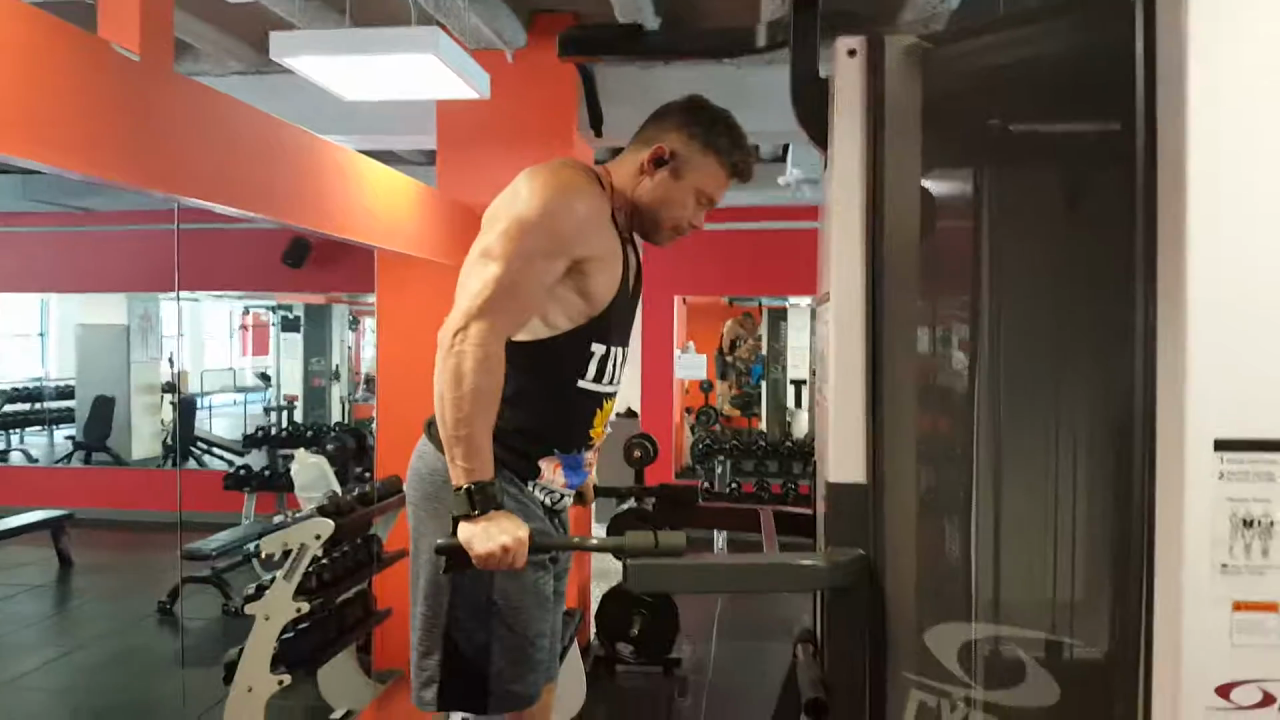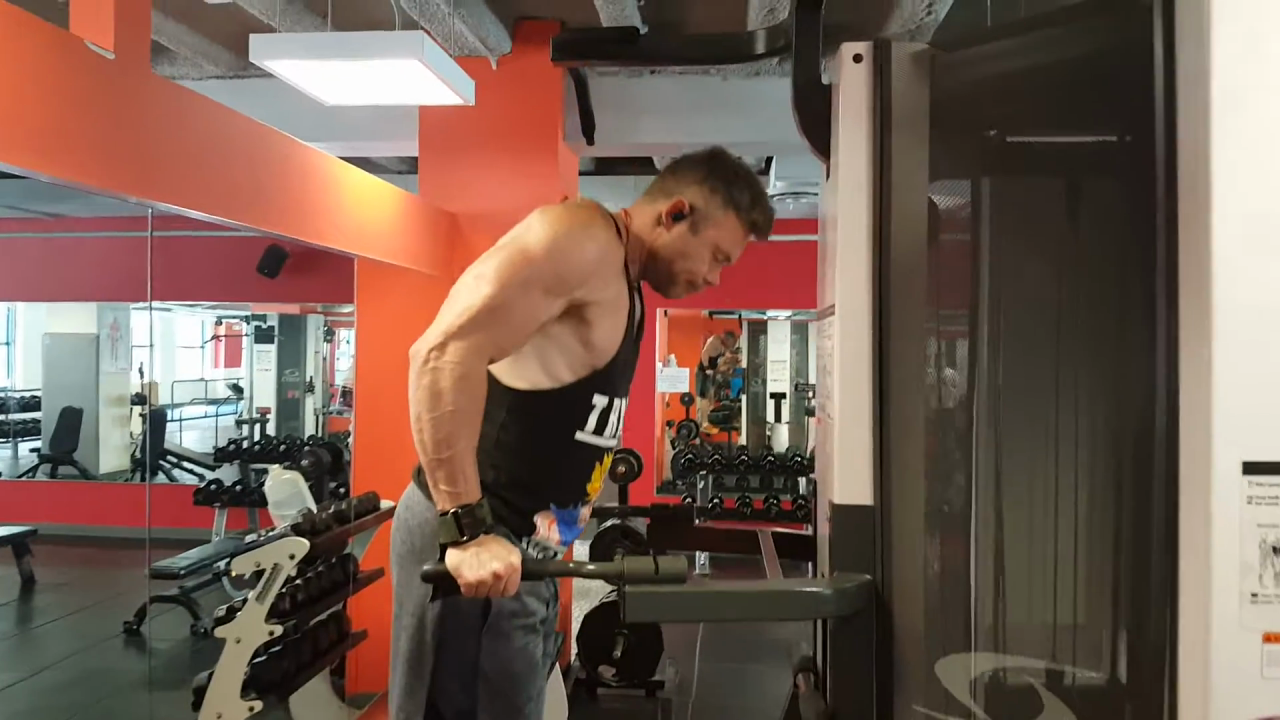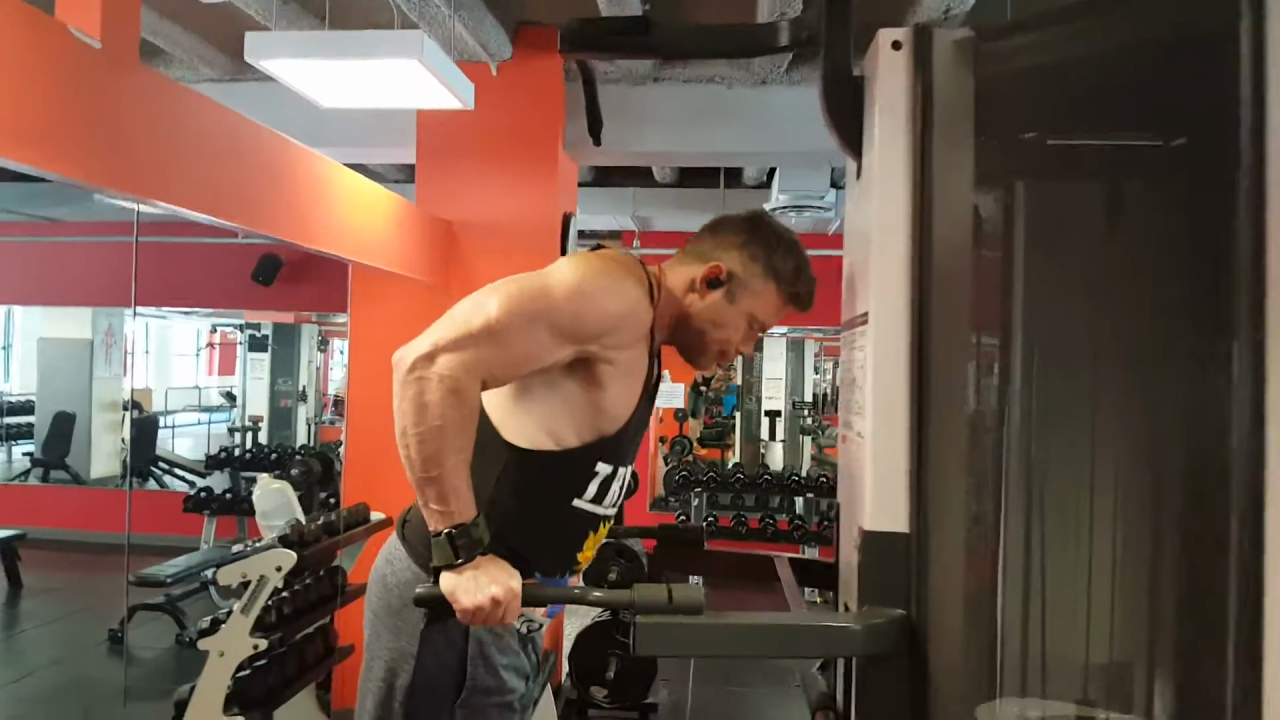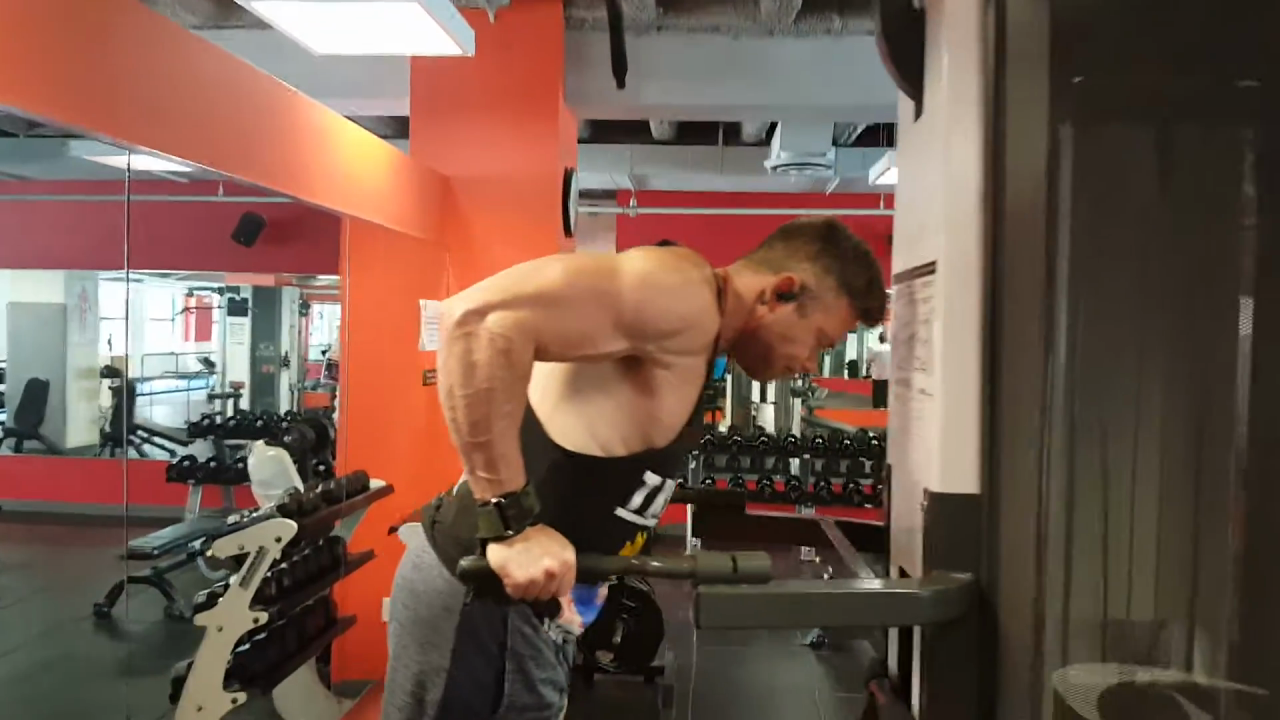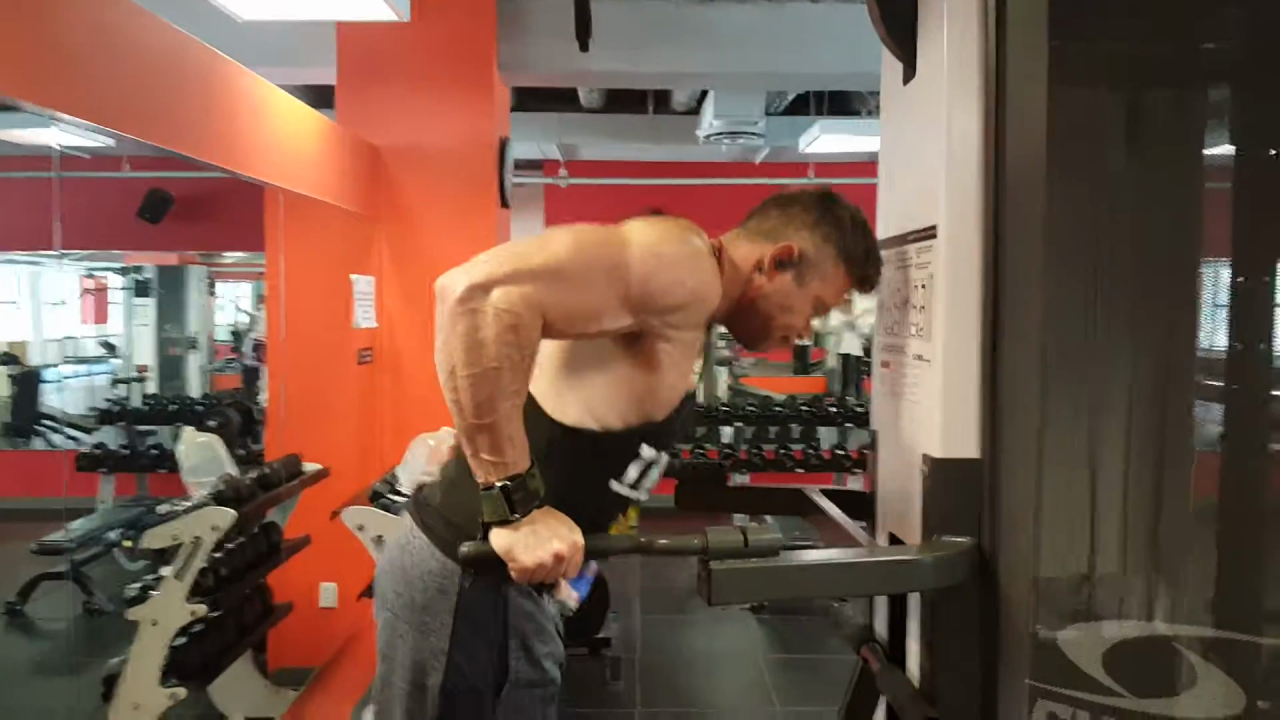
dt=0.5s
person 1, frame 1
left shoulder: (621, 241)
right shoulder: (567, 198)
right elbow: (470, 333)
right wrist: (477, 502)
left hip: (539, 494)
right hip: (487, 490)
person 1, frame 2
left shoulder: (624, 287)
right shoulder: (583, 240)
right elbow: (444, 352)
right wrist: (466, 529)
left hip: (525, 549)
right hip: (475, 549)
person 1, frame 3
left shoulder: (641, 342)
right shoulder: (614, 292)
right elbow: (432, 364)
right wrist: (462, 552)
left hip: (510, 606)
right hip: (457, 598)
person 1, frame 4
left shoulder: (693, 339)
right shoulder: (684, 296)
right elbow: (477, 319)
right wrist: (511, 524)
left hip: (530, 606)
right hip: (483, 599)
person 1, frame 5
left shoulder: (681, 307)
right shoulder: (683, 266)
right elbow: (478, 293)
right wrist: (514, 504)
left hip: (511, 579)
right hip: (470, 579)
